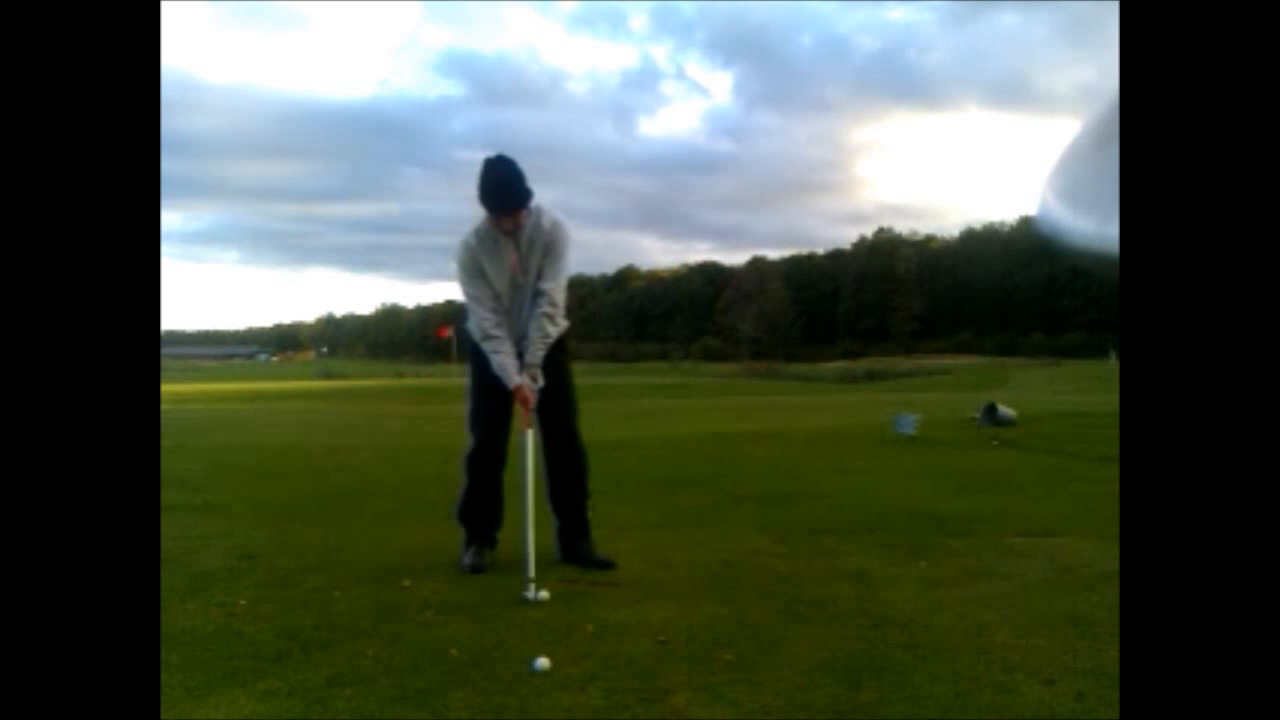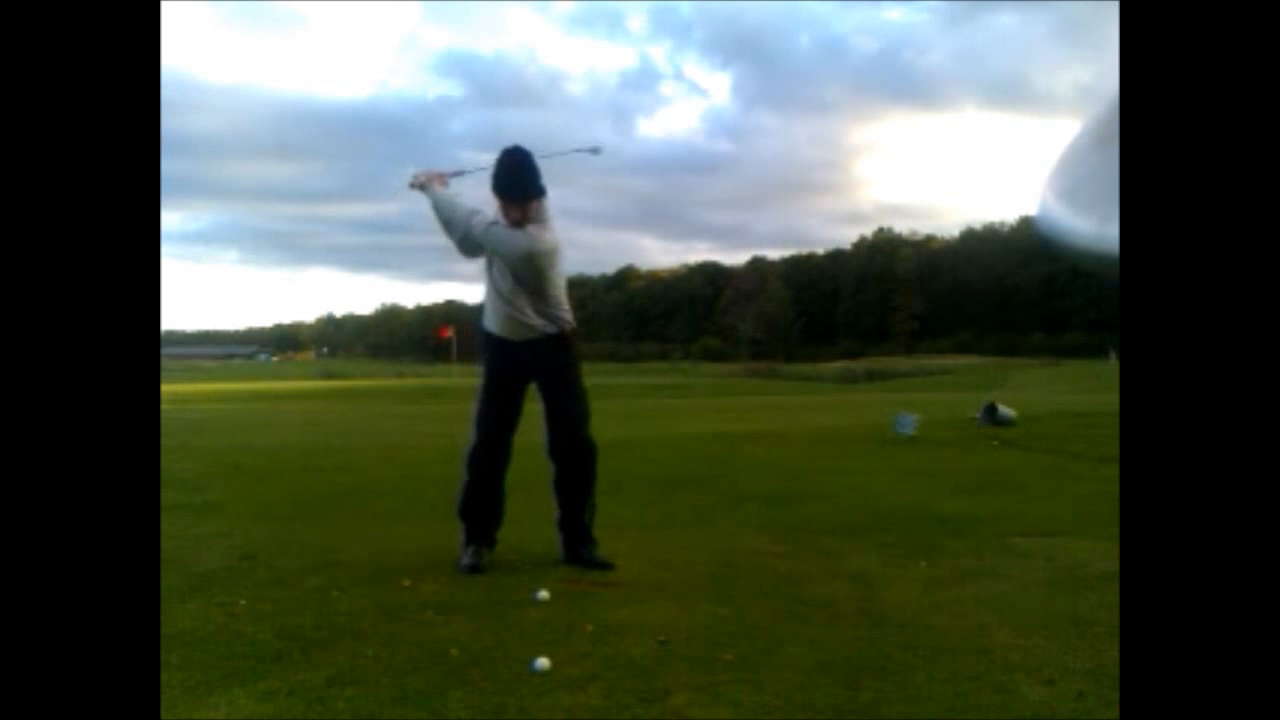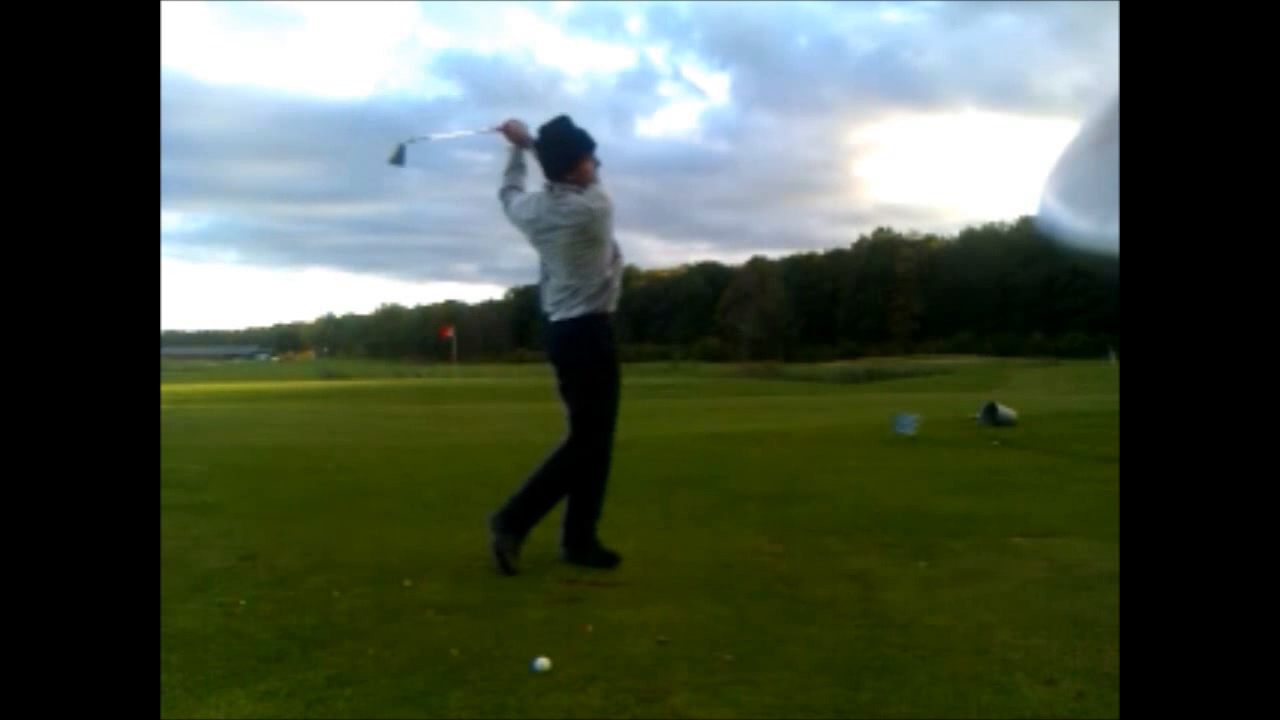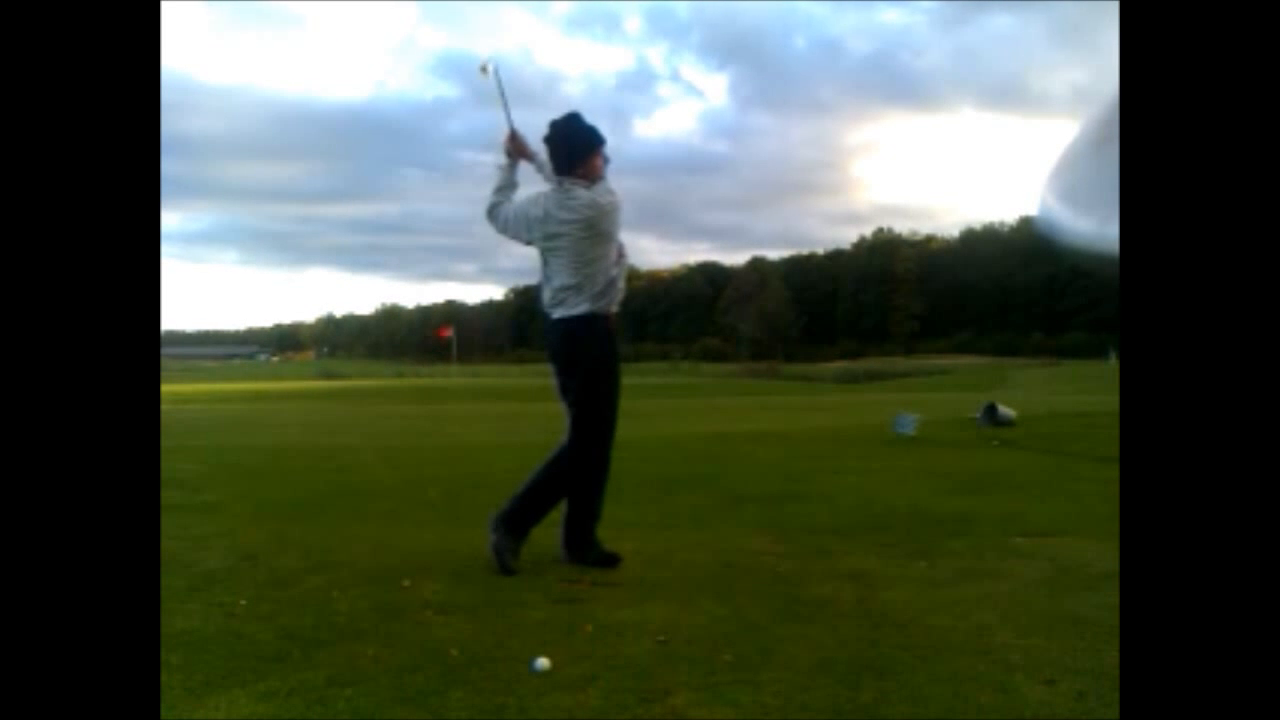
dt=0.7s
person 1, frame 1
left shoulder: (552, 231)
right shoulder: (472, 247)
left elbow: (549, 302)
right elbow: (486, 321)
left wrist: (532, 368)
right wrist: (512, 378)
left hip: (546, 345)
right hip: (491, 350)
left knee: (565, 442)
right knee: (487, 446)
left ankle: (575, 539)
right ankle: (478, 538)
person 1, frame 2
left shoulder: (534, 243)
right shoulder: (504, 219)
left elbow: (470, 225)
right elbow: (470, 241)
left wrist: (434, 188)
right wrist: (439, 193)
left hip: (551, 345)
right hip: (503, 344)
left knee: (574, 442)
right knee: (489, 444)
left ankle: (577, 539)
right ankle: (478, 537)
person 1, frame 3
left shoulder: (531, 208)
right shoulder: (594, 207)
left elbow: (509, 193)
right elbow: (583, 186)
left wrist: (520, 150)
right wrist: (531, 142)
left hip: (563, 330)
right hip: (589, 332)
left knee: (593, 438)
right knee: (587, 440)
left ankle: (580, 538)
right ankle: (512, 520)
person 1, frame 4
left shoulder: (537, 208)
right shoulder: (603, 204)
left elbow: (497, 213)
left wrist: (512, 162)
right wrist: (532, 157)
left hip: (562, 328)
right hip: (590, 330)
left knee: (591, 437)
right knee: (588, 440)
left ankle: (579, 538)
right ankle: (513, 521)
